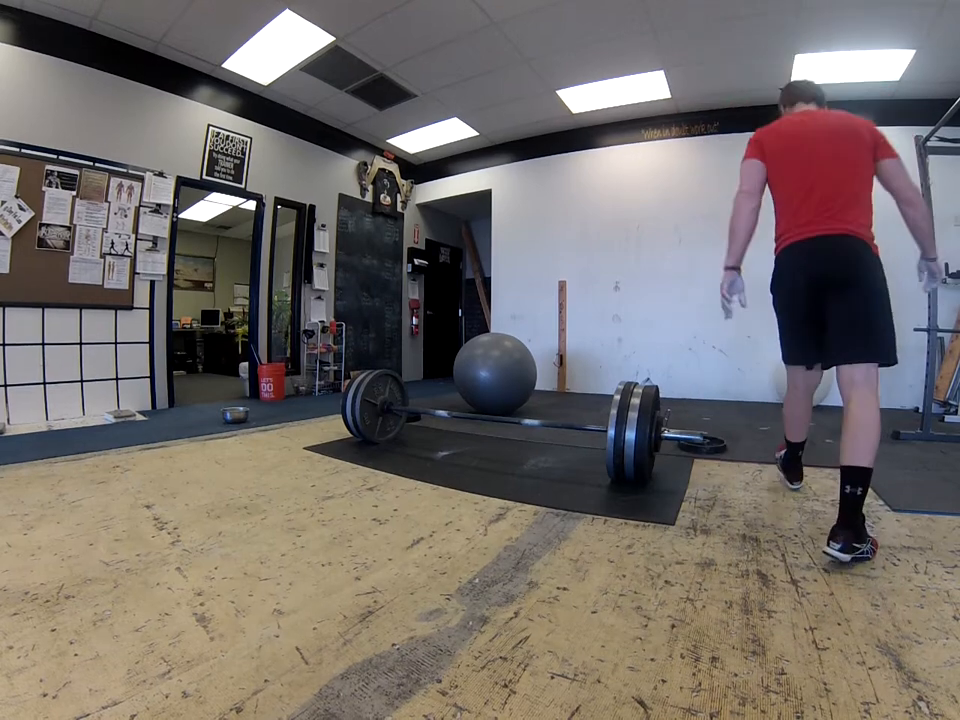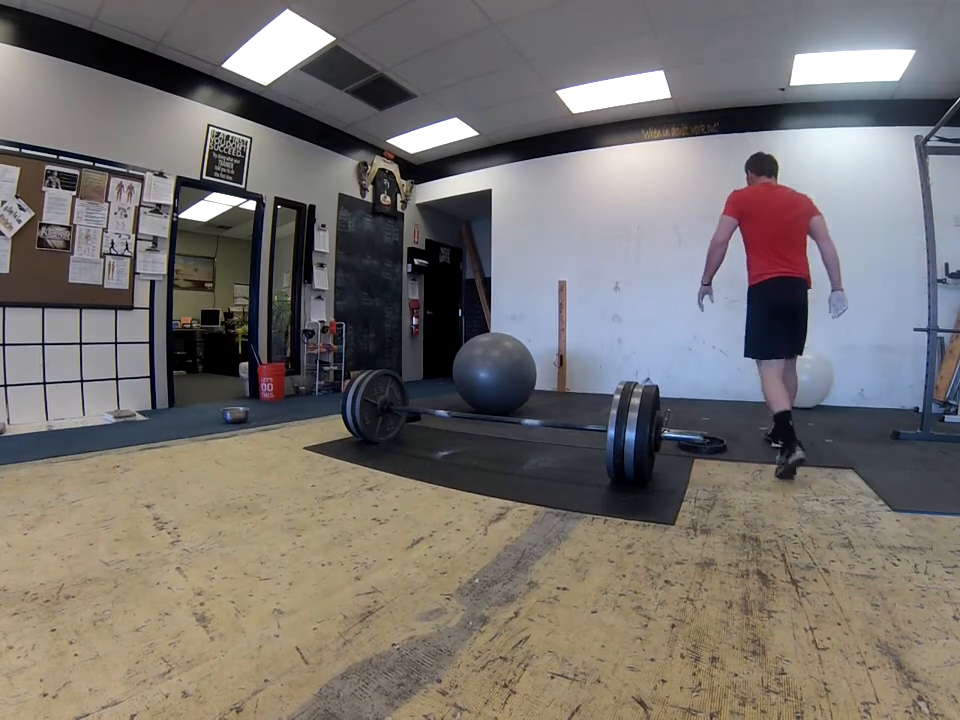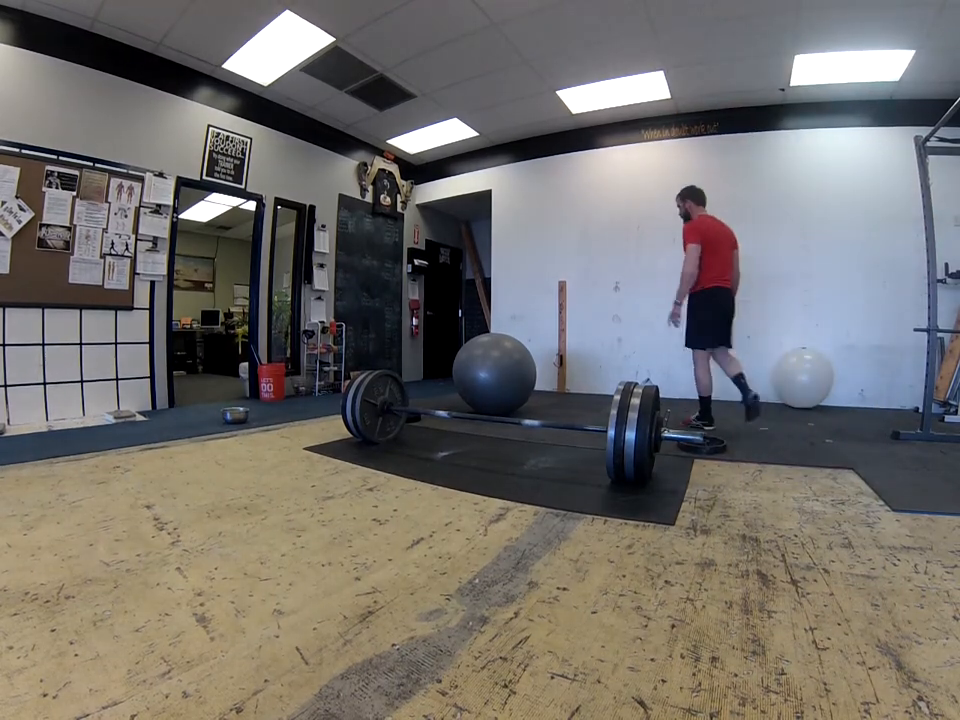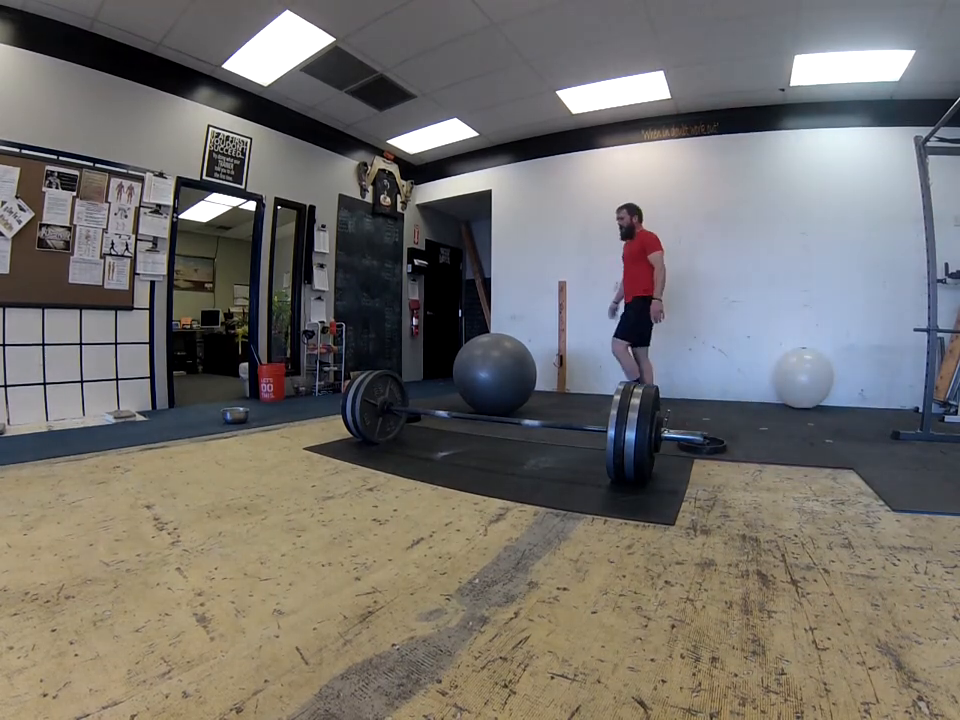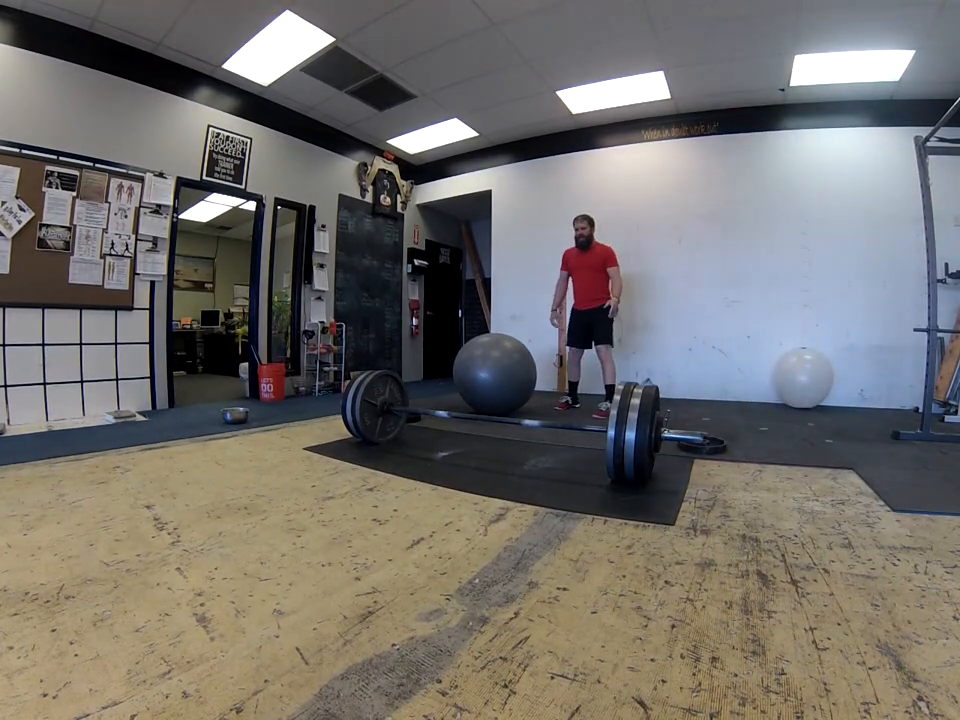
dt=0.7s
person 1, frame 1
left shoulder: (765, 137)
right shoulder: (863, 130)
left elbow: (747, 199)
right elbow: (910, 198)
left wrist: (732, 267)
right wrist: (929, 254)
left hip: (795, 262)
right hip: (853, 257)
left knee: (800, 376)
right knee: (860, 388)
left ankle: (793, 463)
right ankle: (847, 524)
person 1, frame 2
left shoulder: (741, 198)
right shoulder: (802, 200)
left elbow: (719, 241)
right elbow: (826, 244)
left wrist: (706, 281)
right wrist: (837, 288)
left hip: (765, 290)
right hip: (798, 289)
left knee: (770, 372)
right knee: (787, 366)
left ankle: (790, 442)
right ankle: (782, 432)
person 1, frame 3
left shoulder: (693, 226)
right shoulder: (724, 228)
left elbow: (691, 266)
right elbow: (734, 269)
left wrist: (678, 302)
left hip: (706, 297)
right hip: (725, 296)
left knee: (700, 358)
right knee: (722, 353)
left ankle: (705, 417)
right ankle: (748, 394)
person 1, frame 4
left shoulder: (648, 239)
right shoulder: (629, 244)
left elbow: (659, 268)
left wrist: (656, 299)
right wrist: (616, 300)
left hip: (643, 304)
right hip: (634, 303)
left knee: (618, 346)
right knee: (640, 355)
person 1, frame 5
left shoulder: (605, 252)
right shoulder: (568, 254)
left elbow: (616, 278)
right elbow: (563, 282)
left wrist: (615, 299)
right wrist: (555, 308)
left hip: (600, 310)
right hip: (578, 311)
left knee: (604, 353)
right knee: (573, 355)
left ankle: (607, 402)
right ankle: (572, 396)
